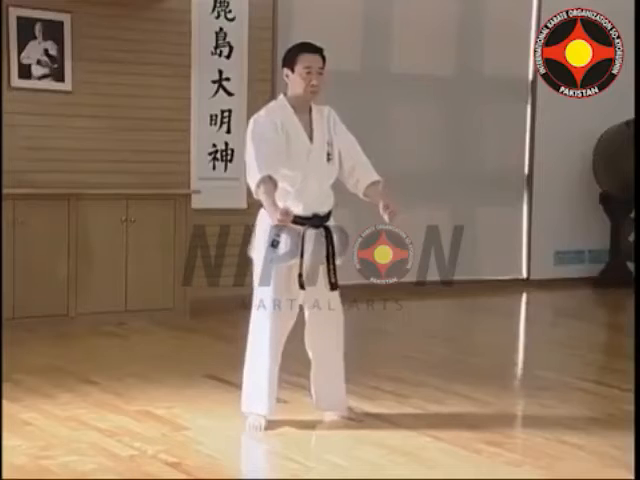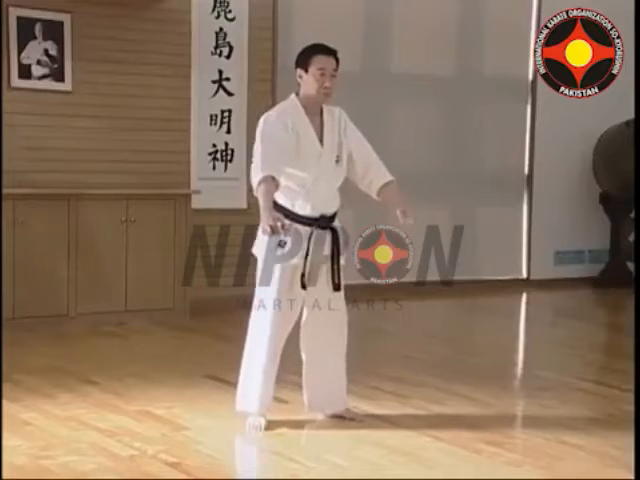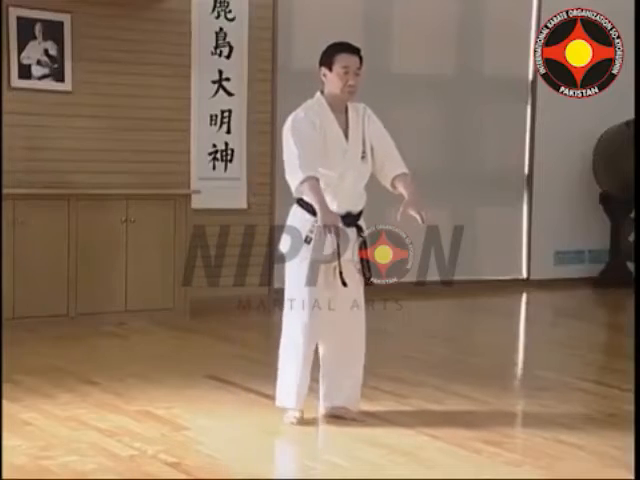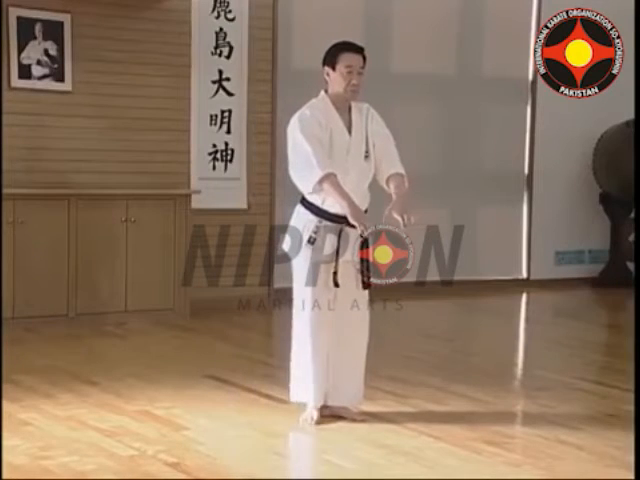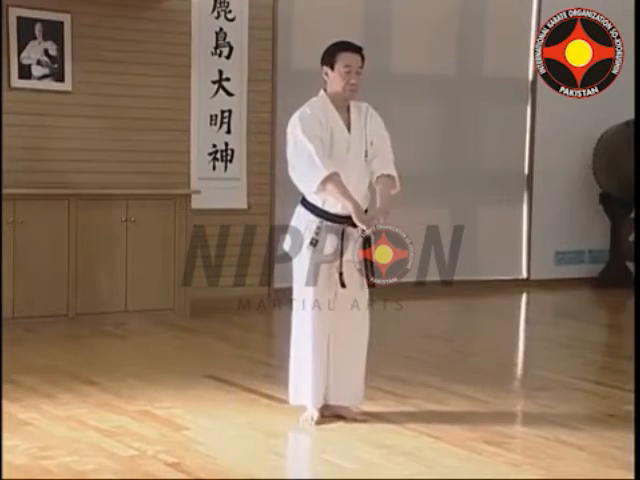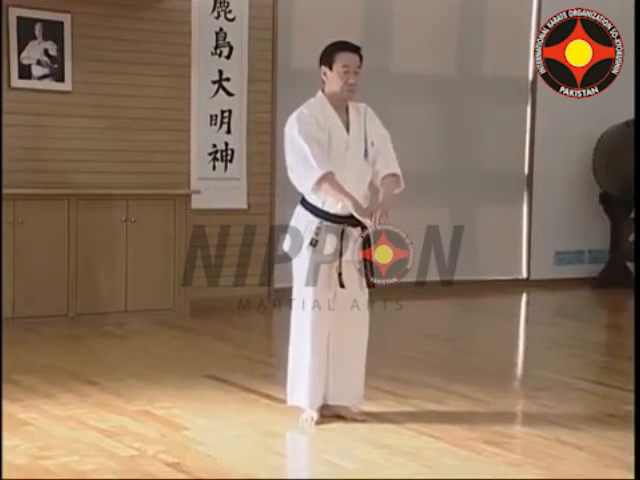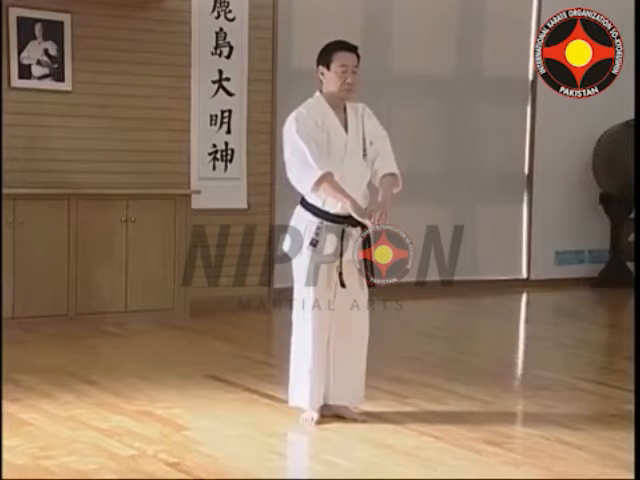
dt=0.4s
person 1, frame 1
left shoulder: (329, 120)
right shoulder: (266, 121)
left elbow: (356, 167)
right elbow: (260, 170)
left wrist: (381, 199)
right wrist: (272, 207)
left hip: (319, 232)
right hip: (280, 231)
left knee: (328, 319)
right knee: (271, 319)
left ankle: (332, 400)
right ankle: (258, 406)
person 1, frame 2
left shoulder: (339, 121)
right shoulder: (277, 121)
left elbow: (369, 168)
right elbow: (264, 168)
left wrist: (398, 204)
right wrist: (266, 208)
left hip: (324, 232)
right hip: (286, 229)
left knee: (329, 318)
right knee: (271, 319)
left ankle: (328, 400)
right ankle: (254, 406)
person 1, frame 3
left shoulder: (365, 118)
right shoulder: (303, 120)
left elbow: (390, 162)
right elbow: (301, 169)
left wrist: (409, 195)
right wrist: (321, 208)
left hip: (350, 227)
right hip: (311, 225)
left knee: (348, 317)
right knee: (306, 314)
left ankle: (336, 400)
right ankle: (292, 400)
person 1, frame 4
left shoulder: (369, 117)
right shoulder: (307, 119)
left elbow: (389, 163)
right elbow: (316, 169)
left wrist: (398, 197)
right wrist: (349, 205)
left hip: (353, 229)
right hip: (316, 225)
left knee: (352, 316)
right knee: (314, 314)
left ankle: (339, 398)
right ankle: (313, 399)
person 1, frame 5
left shoulder: (368, 117)
right shoulder: (306, 119)
left elbow: (383, 166)
right elbow: (319, 170)
left wrist: (381, 204)
right wrist: (354, 206)
left hip: (354, 229)
right hip: (317, 226)
left knee: (353, 316)
right knee: (314, 314)
left ankle: (341, 398)
right ankle: (312, 400)
person 1, frame 6
left shoulder: (366, 117)
right shoulder: (305, 119)
left elbow: (386, 165)
right elbow: (314, 170)
left wrist: (384, 202)
right wrist: (354, 204)
left hip: (353, 230)
right hip: (316, 226)
left knee: (352, 315)
right knee: (313, 314)
left ankle: (339, 397)
right ankle: (311, 401)
person 1, frame 7
left shoulder: (364, 117)
right shoulder: (303, 119)
left elbow: (385, 164)
right elbow: (312, 171)
left wrist: (383, 201)
right wrist: (353, 204)
left hip: (353, 230)
right hip: (317, 227)
left knee: (353, 316)
right knee: (314, 314)
left ankle: (339, 397)
right ankle: (311, 401)
